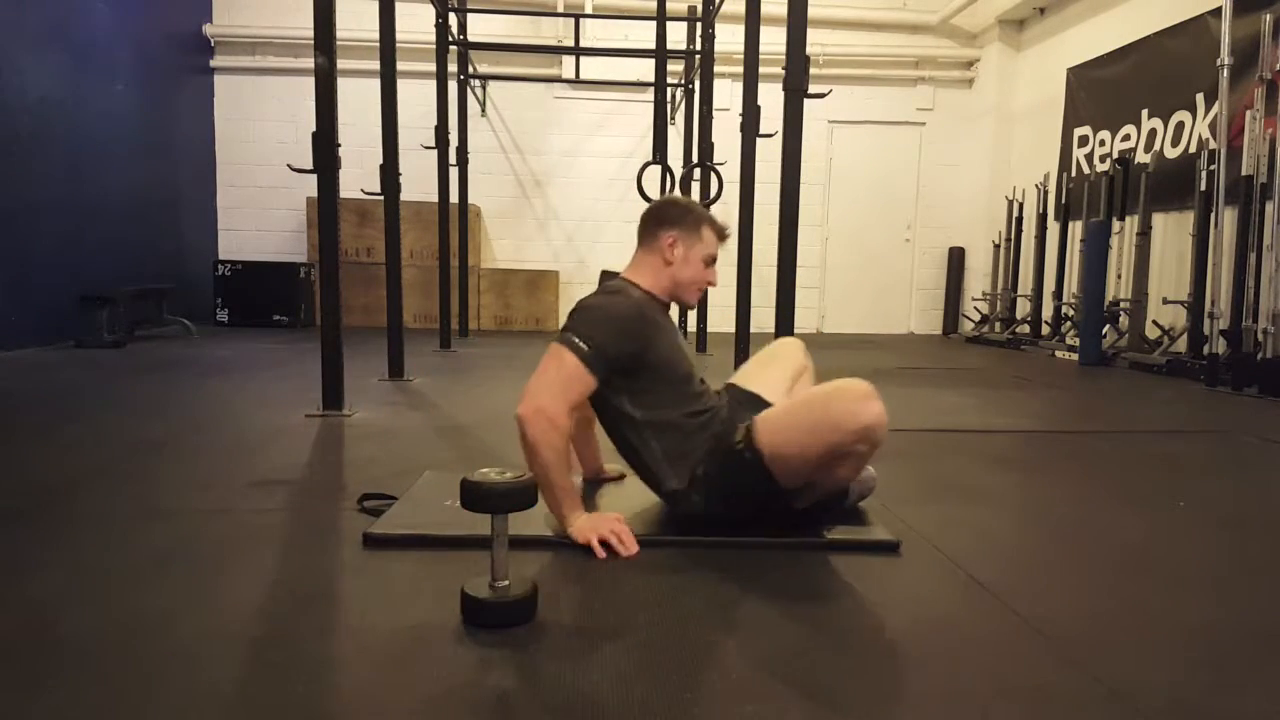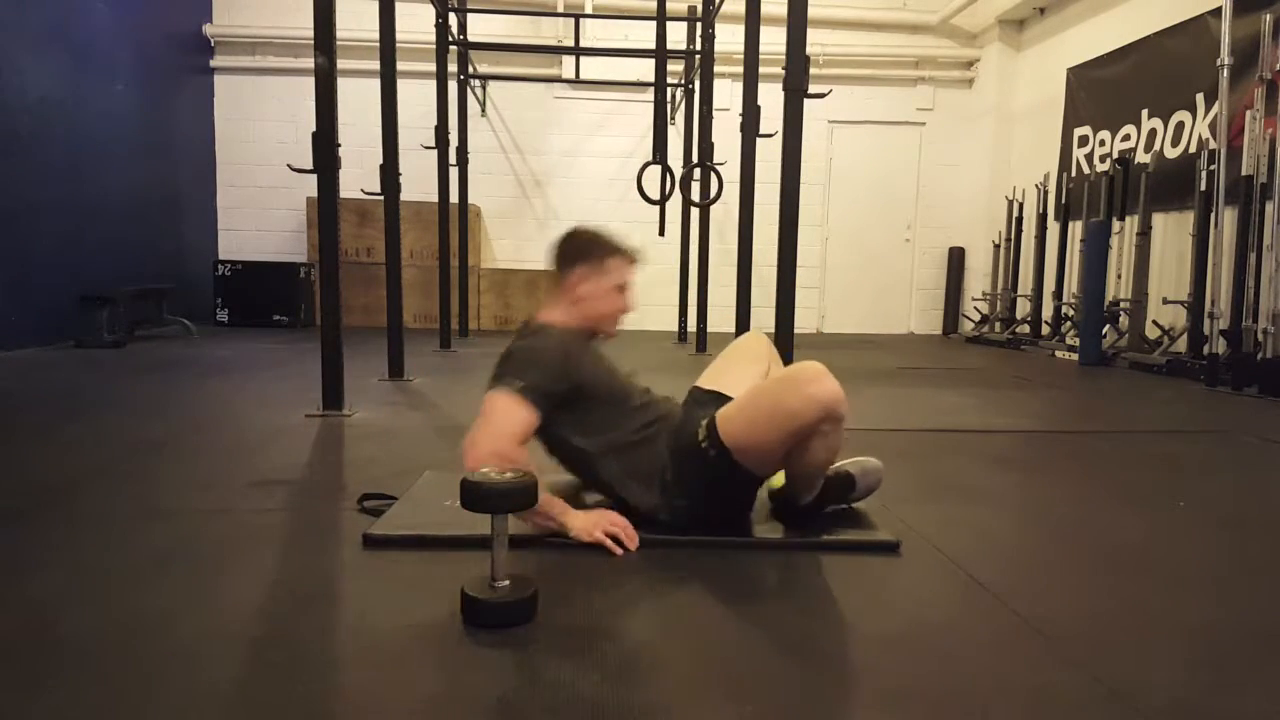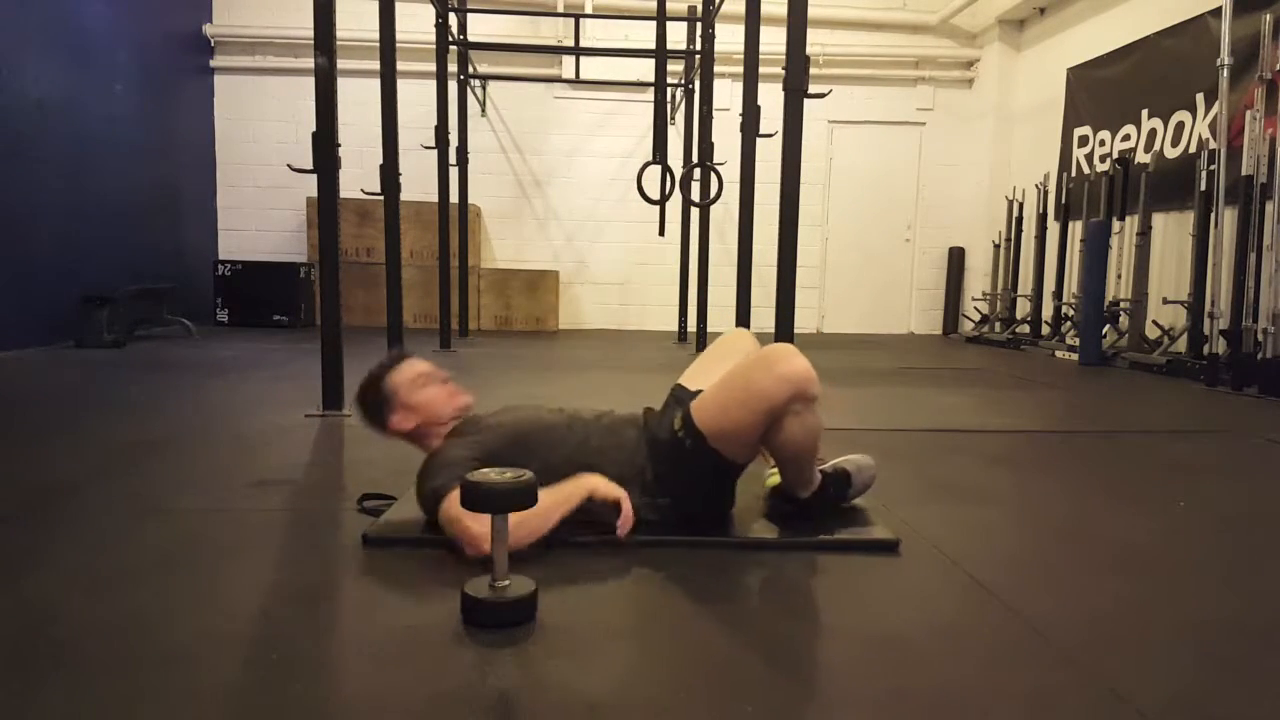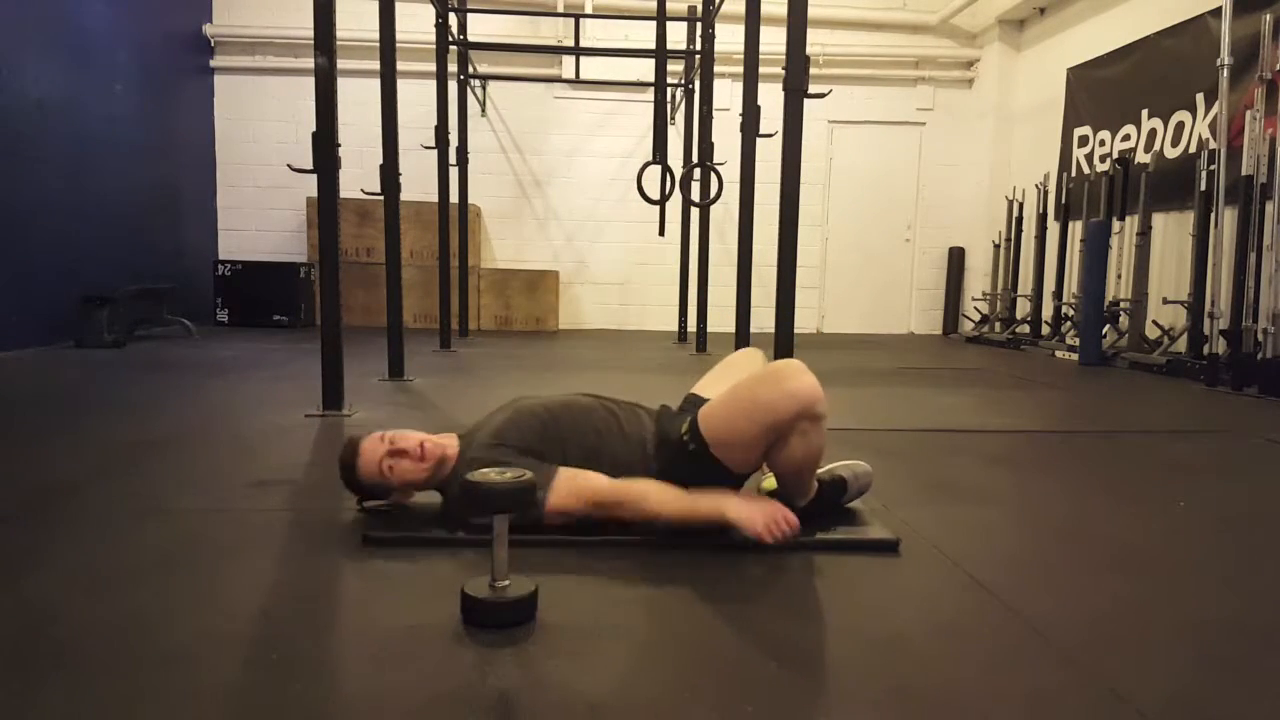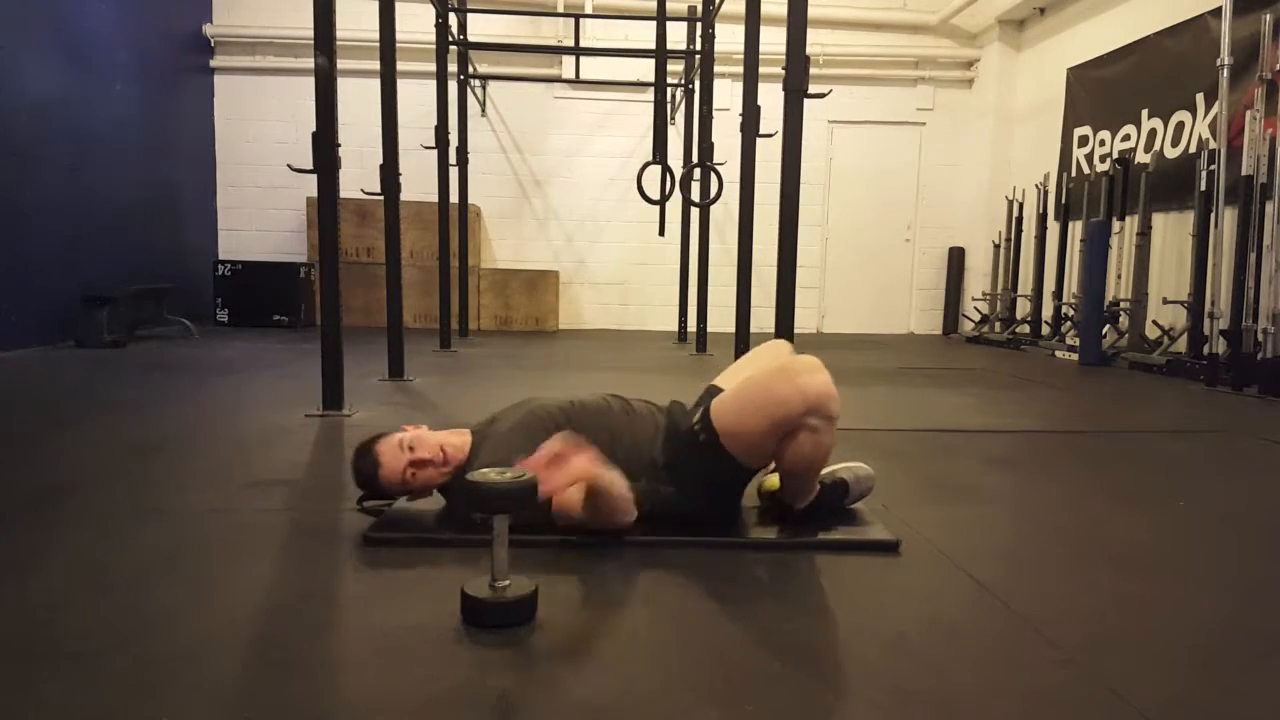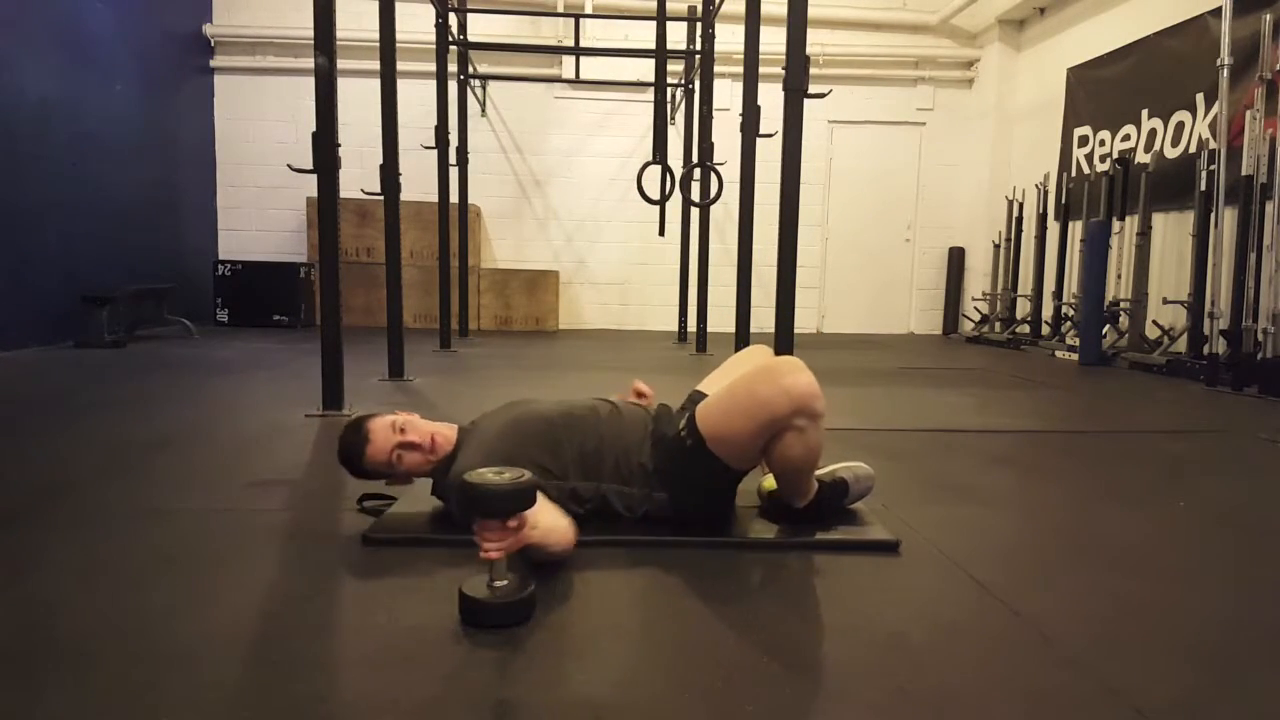
dt=0.3s
person 1, frame 1
left shoulder: (638, 305)
right shoulder: (615, 313)
left elbow: (576, 400)
right elbow: (537, 411)
left wrist: (592, 468)
right wrist: (574, 517)
right hip: (715, 479)
left knee: (790, 350)
right knee: (862, 408)
left ankle: (798, 479)
right ankle: (801, 499)
person 1, frame 2
left shoulder: (563, 343)
right shoulder: (540, 357)
right elbow: (484, 456)
right wrist: (569, 519)
left hip: (684, 440)
right hip: (687, 485)
left knee: (757, 345)
right knee: (817, 387)
left ankle: (798, 475)
right ankle: (804, 498)
person 1, frame 3
left shoulder: (472, 432)
right shoulder: (448, 469)
right elbow: (483, 537)
right wrist: (584, 484)
left hip: (648, 437)
right hip: (666, 483)
left knee: (740, 341)
right knee: (787, 369)
left ankle: (798, 477)
right ankle: (804, 492)
person 1, frame 4
left shoulder: (478, 442)
right shoulder: (479, 477)
right elbow: (600, 495)
right wrist: (723, 505)
left hip: (665, 434)
right hip: (676, 469)
left knee: (753, 361)
right knee: (796, 388)
left ankle: (791, 482)
right ankle: (804, 499)
person 1, frame 5
left shoulder: (489, 435)
right shoulder: (494, 476)
right elbow: (616, 511)
right wrist: (590, 475)
left hip: (673, 429)
right hip: (686, 471)
left knee: (781, 353)
right knee: (809, 386)
left ankle: (787, 476)
right ankle: (801, 500)
person 1, frame 6
left shoulder: (478, 433)
right shoulder: (467, 477)
right elbow: (561, 533)
left wrist: (629, 408)
right wrist: (521, 529)
left hip: (661, 435)
right hip: (676, 479)
left knee: (760, 356)
right knee: (793, 385)
left ankle: (789, 481)
right ankle: (801, 501)
